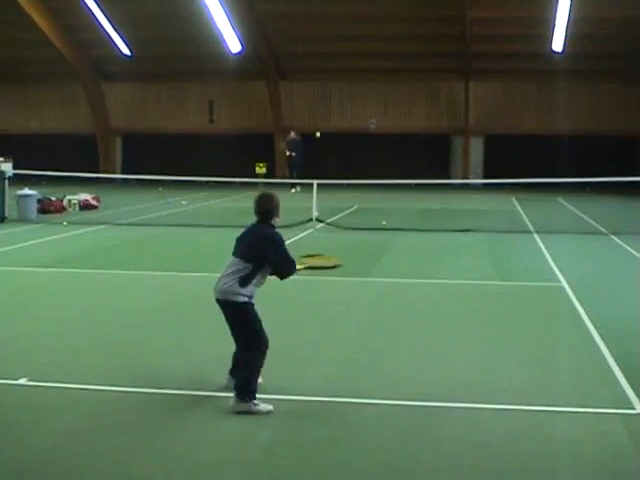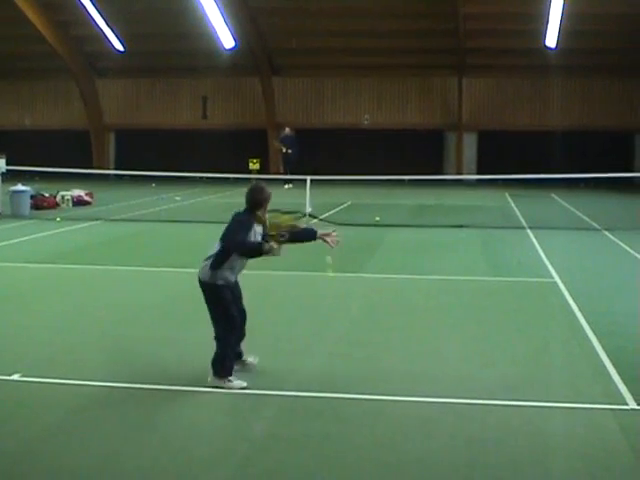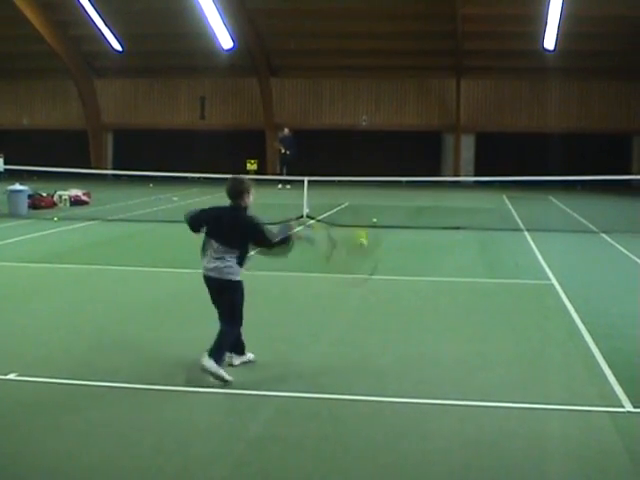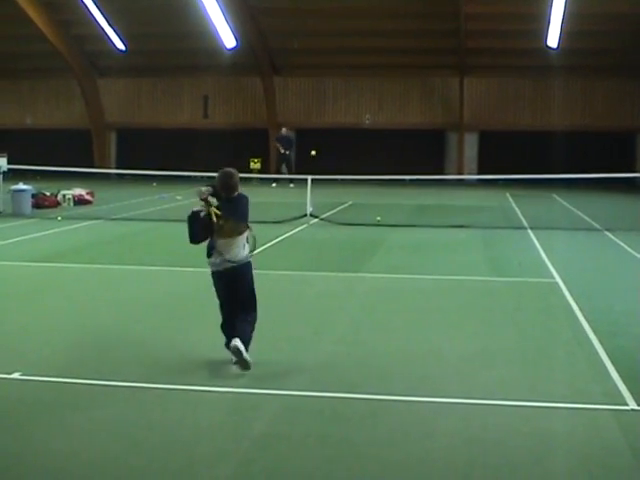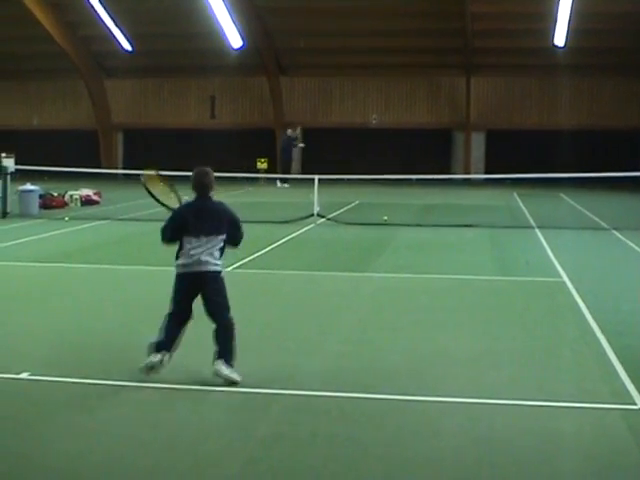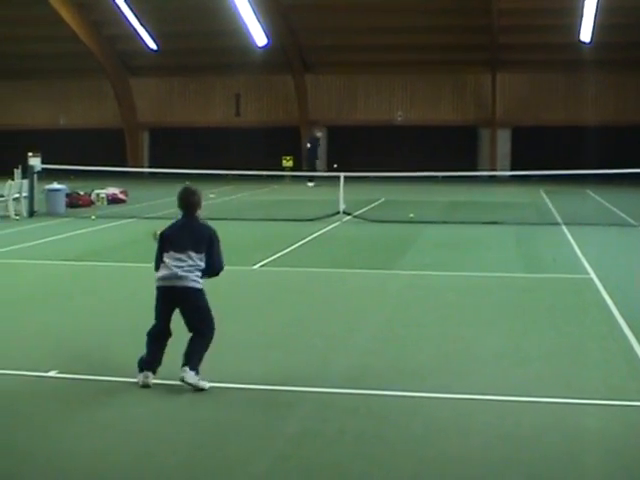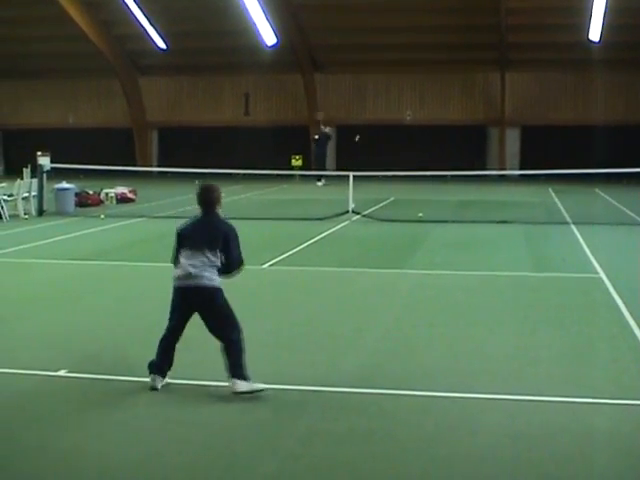
dt=0.4s
person 1, frame 1
left shoulder: (249, 233)
right shoulder: (272, 238)
right elbow: (284, 271)
left wrist: (284, 265)
right wrist: (292, 266)
left hip: (227, 292)
right hip: (234, 297)
left knee: (247, 337)
right knee: (257, 343)
left ankle: (237, 377)
right ankle: (244, 399)
person 1, frame 2
left shoulder: (259, 224)
right shoulder: (241, 221)
left elbow: (288, 233)
right elbow: (240, 248)
left wrist: (318, 234)
right wrist: (263, 248)
left hip: (227, 278)
right hip: (213, 278)
left knee: (238, 319)
right knee: (229, 324)
left ankle: (235, 356)
right ankle: (220, 375)
person 1, frame 3
left shoulder: (216, 213)
right shoulder: (249, 223)
left elbow: (193, 220)
right elbow: (270, 246)
right wrist: (288, 238)
left hip: (210, 273)
right hip: (228, 277)
left knee: (229, 315)
right knee: (231, 321)
left ankle: (237, 352)
right ankle: (213, 359)
person 1, frame 4
left shoulder: (214, 213)
right shoulder: (243, 200)
left elbow: (196, 238)
right elbow: (231, 197)
left wrist: (198, 215)
right wrist: (211, 191)
left hip: (220, 268)
right hip: (242, 264)
left knee: (228, 312)
right knee: (248, 311)
left ankle: (237, 349)
right ankle: (239, 341)
person 1, frame 5
left shoulder: (183, 211)
right shoulder: (223, 211)
left elbow: (167, 237)
right elbow: (236, 239)
left hip: (185, 271)
right hip: (210, 271)
left knee: (177, 315)
right knee: (223, 318)
left ankle: (160, 353)
right ankle: (223, 363)
person 1, frame 6
left shoulder: (167, 231)
right shoulder: (207, 232)
left elbow: (158, 263)
right elbow: (216, 267)
left hip: (165, 285)
right hip: (190, 286)
left knee: (159, 329)
right knee: (204, 329)
left ankle: (147, 371)
right ankle: (189, 371)
person 1, frame 7
left shoulder: (185, 230)
right shoulder: (226, 229)
left elbow: (176, 260)
right elbow: (235, 262)
left hip: (182, 285)
right hip: (206, 287)
left knee: (173, 330)
right knee: (231, 332)
left ankle: (156, 374)
right ankle: (239, 379)
